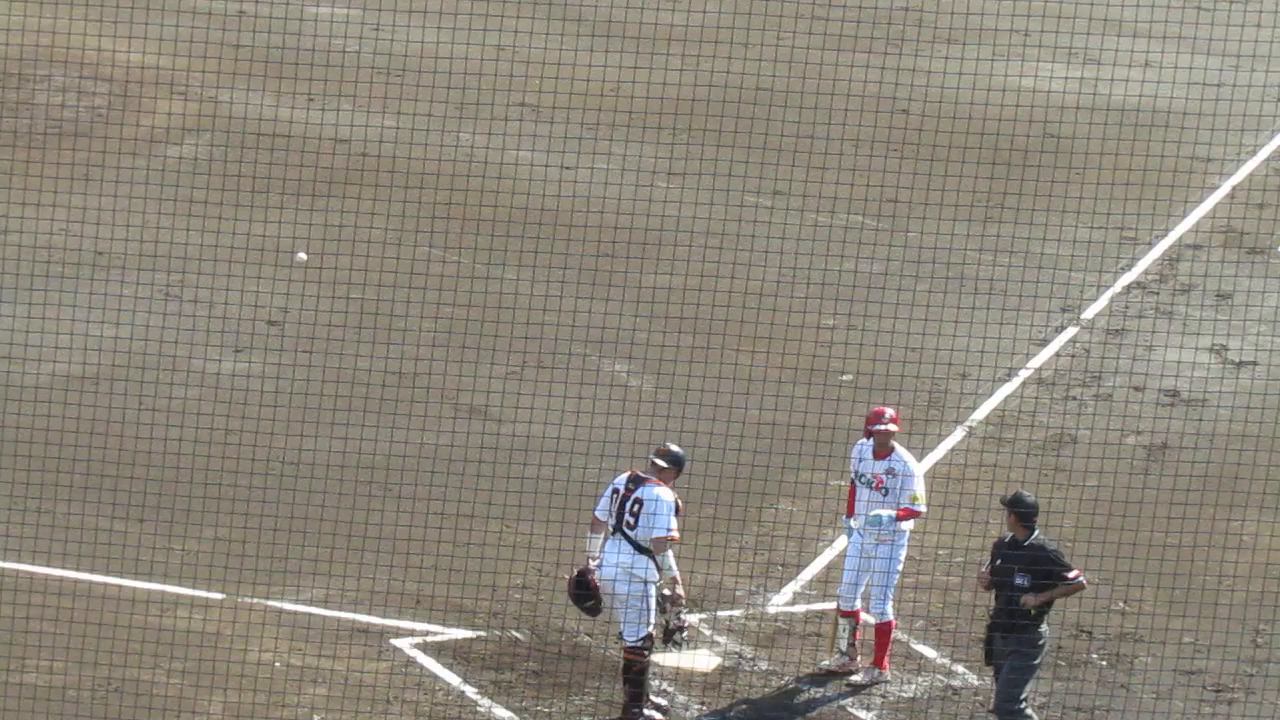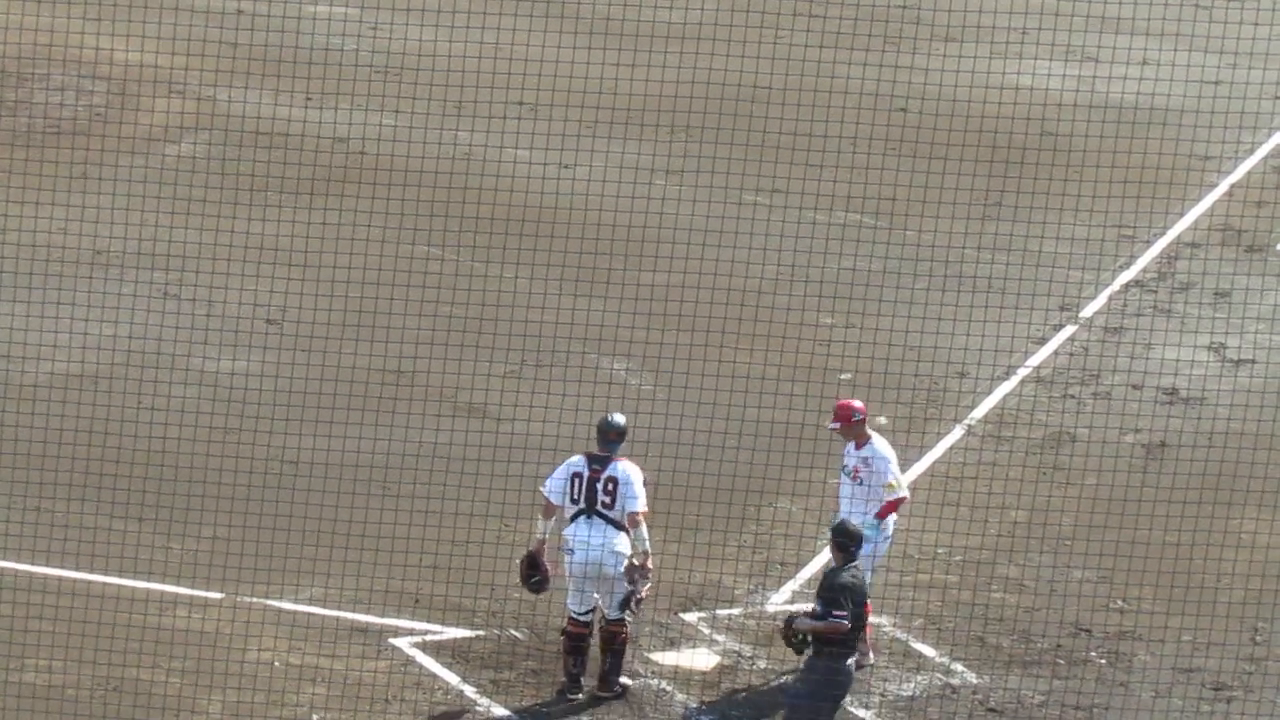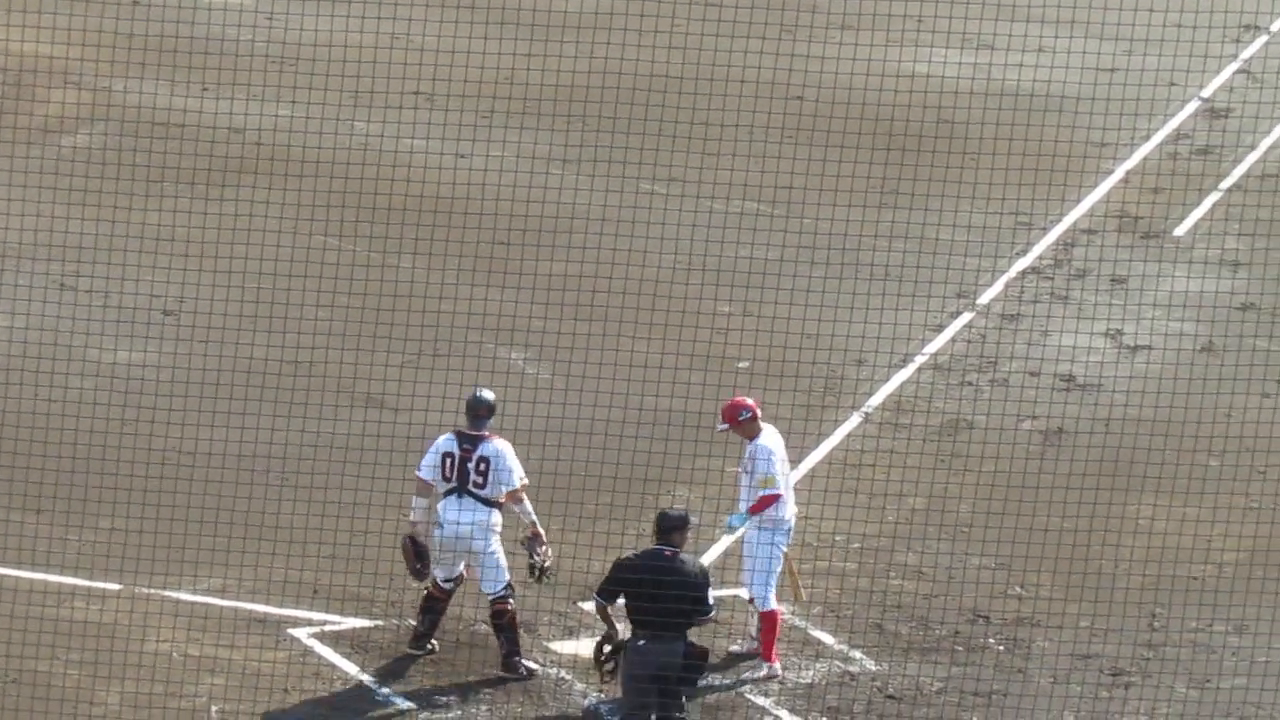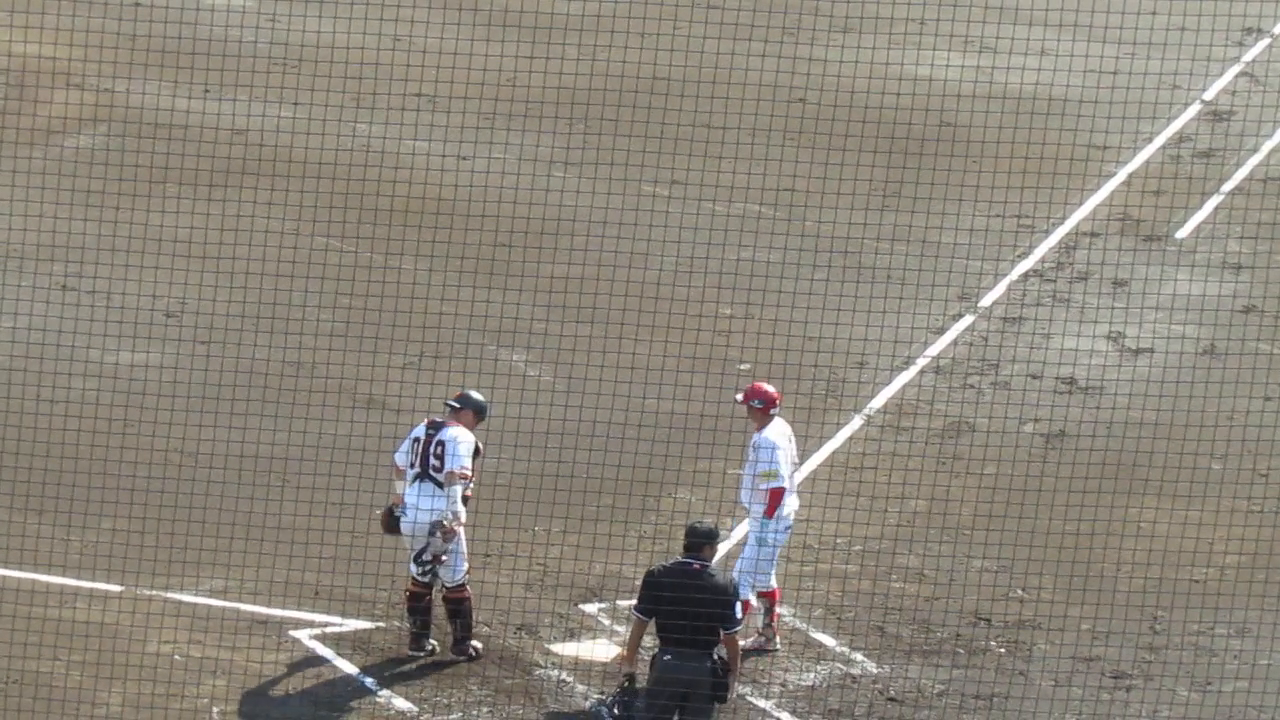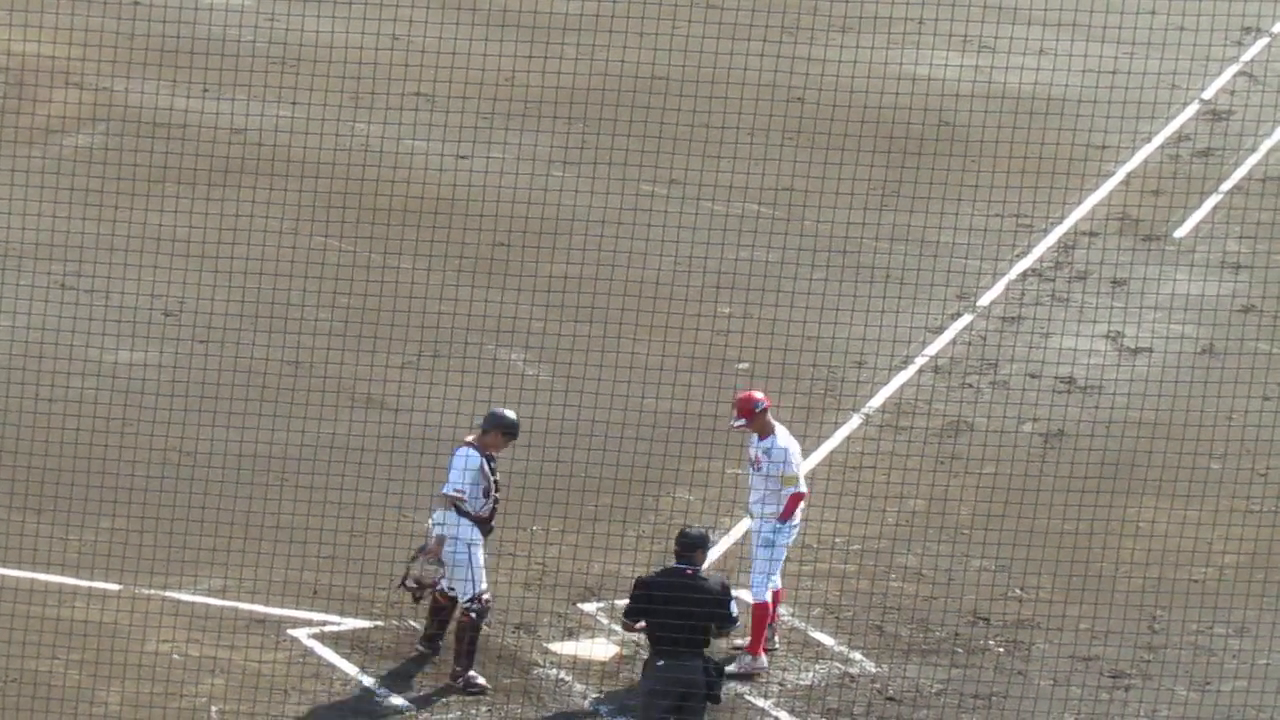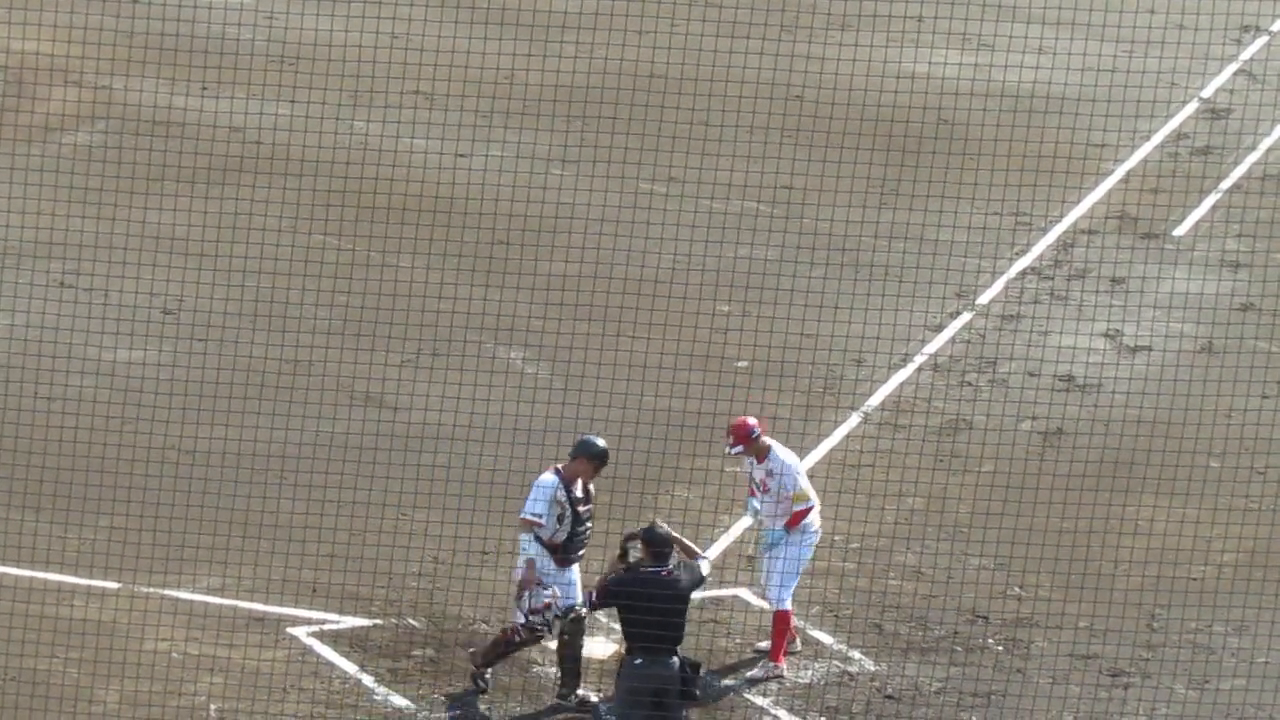
dt=0.7s
person 1, frame 1
left shoulder: (621, 480)
right shoulder: (663, 496)
left elbow: (597, 522)
right elbow: (660, 545)
left wrist: (591, 557)
right wrist: (675, 584)
left hip: (607, 569)
right hip: (635, 575)
left knee: (632, 634)
right knee: (639, 641)
left ankle: (637, 694)
person 1, frame 2
left shoulder: (573, 464)
right shoulder: (628, 471)
left elbow: (549, 505)
right elbow: (635, 518)
left wrist: (540, 540)
right wrist: (645, 555)
left hip: (577, 551)
right hip: (613, 553)
left knee: (579, 617)
right knee: (617, 616)
left ankle: (573, 683)
right ankle: (609, 681)
person 1, frame 3
left shoulder: (444, 442)
right shoulder: (500, 448)
left elbow: (424, 486)
right elbow: (515, 492)
left wrist: (416, 523)
right wrist: (533, 524)
left hip: (447, 527)
right hip: (482, 529)
left knee: (442, 582)
right knee: (501, 593)
left ankle: (421, 639)
right ankle: (512, 662)
person 1, frame 4
left shoulder: (421, 429)
right shoulder: (462, 436)
left elbow: (401, 465)
right elbow: (454, 479)
left wrist: (401, 495)
right wrist: (454, 518)
left hip: (411, 514)
right hip: (441, 517)
left knee: (420, 577)
right knee: (456, 581)
left ankle: (419, 640)
right ankle: (462, 644)
person 1, frame 5
left shoulder: (479, 453)
right shoulder: (470, 457)
right elbow: (449, 500)
right wrist: (439, 540)
left hip: (467, 535)
right hip: (461, 537)
left knee: (449, 589)
right knee: (475, 601)
left ankle: (430, 641)
right ankle: (461, 670)
person 1, frame 6
left shoulder: (585, 484)
right shoulder: (549, 483)
right elbow: (528, 525)
right wrist: (530, 567)
left hip: (568, 563)
right hip: (541, 562)
left knee: (573, 623)
right knee: (533, 627)
left ankle: (569, 690)
right ankle: (481, 662)
person 2, frame 1
left shoulder: (907, 465)
right shoulder: (860, 449)
left elbow: (918, 509)
left wrist: (890, 517)
right wrist: (848, 518)
left hip: (890, 540)
right hip: (861, 534)
left knee: (880, 604)
right knee: (847, 595)
left ankle: (879, 668)
right ankle: (848, 656)
person 2, frame 2
left shoulder: (879, 453)
right shoulder: (852, 445)
left elbow: (900, 496)
left wrist: (873, 522)
right wrist: (841, 518)
left hip: (872, 530)
right ankle: (861, 649)
person 2, frame 3
left shoulder: (765, 447)
right shoulder: (763, 435)
left elbow: (773, 494)
left wrist: (743, 515)
left hip: (772, 526)
right hip: (759, 524)
left knee: (764, 591)
right knee: (753, 582)
left ankle: (770, 662)
right ankle: (759, 639)
person 2, frame 4
left shoulder: (768, 440)
right shoulder: (780, 427)
left elbow: (778, 486)
right elbow: (790, 465)
left wrist: (765, 523)
left hip: (770, 518)
right hip: (771, 515)
left knee: (743, 577)
right knee: (764, 574)
right ankle: (768, 635)
person 2, frame 5
left shoulder: (785, 446)
right shoulder: (757, 437)
left elbow: (798, 492)
left wrist: (778, 525)
right wrist: (754, 503)
left hip: (779, 523)
right hip: (762, 518)
left knee: (760, 584)
right knee: (768, 578)
left ankle: (755, 656)
right ankle: (767, 635)
person 2, frame 6
left shoulder: (786, 464)
right shoulder: (754, 455)
left elbow: (807, 504)
left wrist: (783, 531)
right wrist: (752, 501)
left hip: (798, 532)
right hip: (773, 530)
left knee: (779, 591)
right knee: (770, 587)
left ankle: (776, 662)
right ankle: (789, 638)
person 3, frame 1
left shoulder: (1044, 553)
right shoulder: (1002, 545)
left elbow: (1079, 583)
right elbow: (986, 585)
left wrist: (1040, 597)
right wrist: (984, 578)
left hip: (1027, 637)
right hip: (1002, 632)
right knee: (1014, 701)
person 3, frame 2
left shoulder: (839, 581)
right shoulder: (853, 576)
left elbow: (841, 625)
left wrist: (808, 625)
right wrist: (813, 615)
left hip: (829, 668)
right hip: (823, 662)
person 3, frame 3
left shoulder: (628, 564)
right shoulder: (695, 570)
left elbow: (601, 603)
right elbow: (705, 617)
left wrist: (610, 627)
left hip: (640, 649)
right hip: (676, 651)
person 3, frame 4
left shoulder: (658, 576)
right shoulder: (724, 585)
left elbow: (641, 623)
right elbow: (730, 636)
left wrist: (629, 661)
right wrist: (732, 673)
left hip: (667, 662)
right hip: (702, 667)
person 3, frame 5
left shoulder: (649, 584)
right shoulder: (717, 588)
left elbow: (629, 624)
right elbow: (727, 628)
left hip: (660, 668)
right hip: (696, 669)
person 3, frame 6
left shoulder: (624, 582)
right shoulder: (686, 577)
left elbow: (592, 602)
right elbow: (704, 562)
left wrist: (612, 572)
right wrist: (675, 537)
left hip: (637, 666)
right hip: (671, 666)
